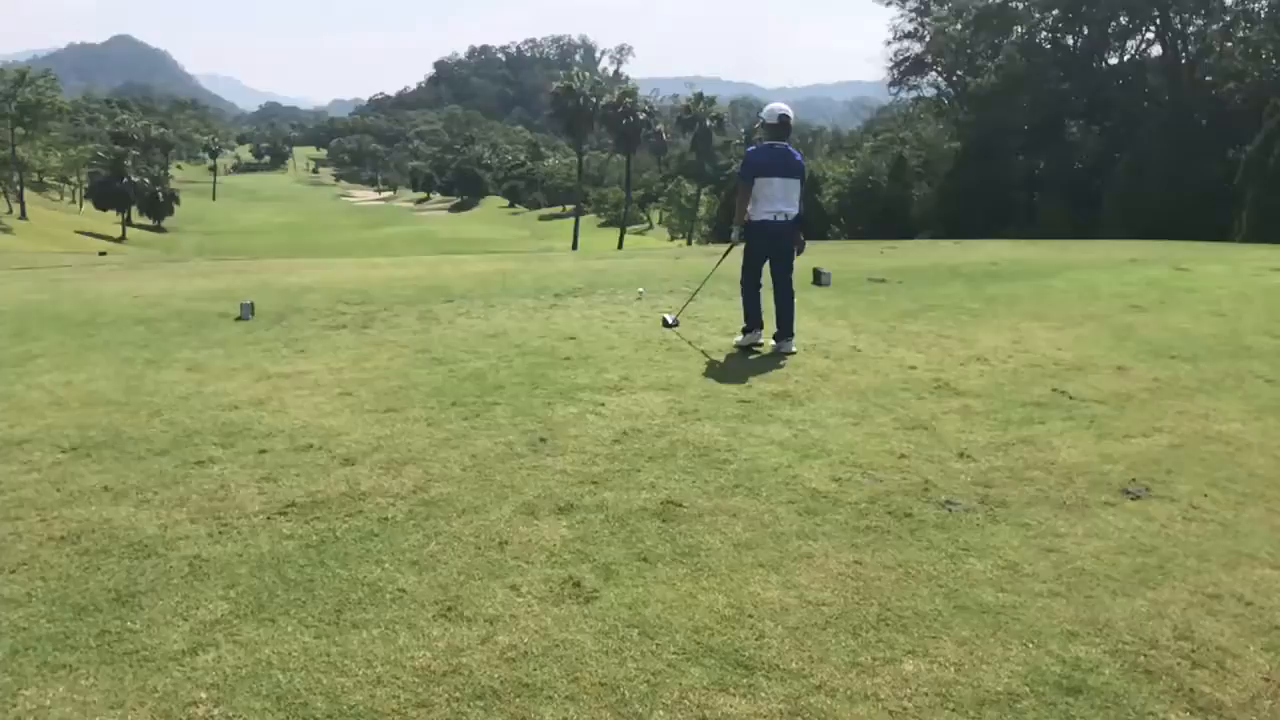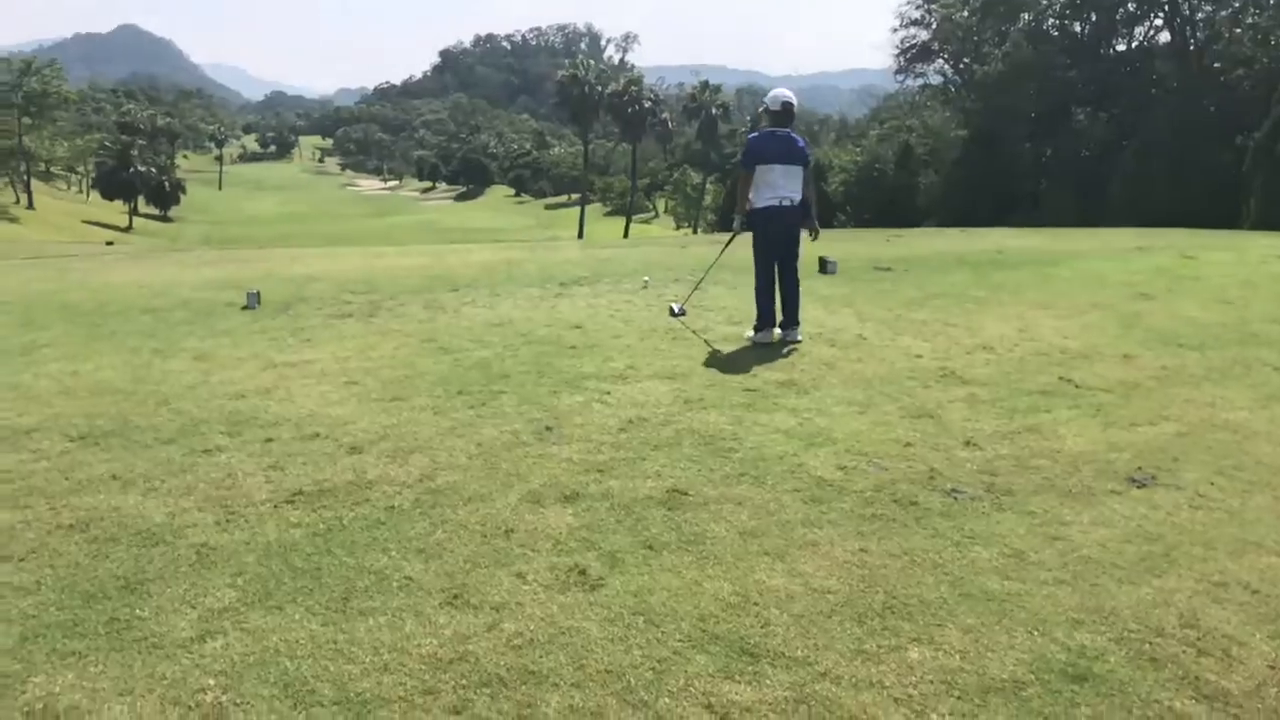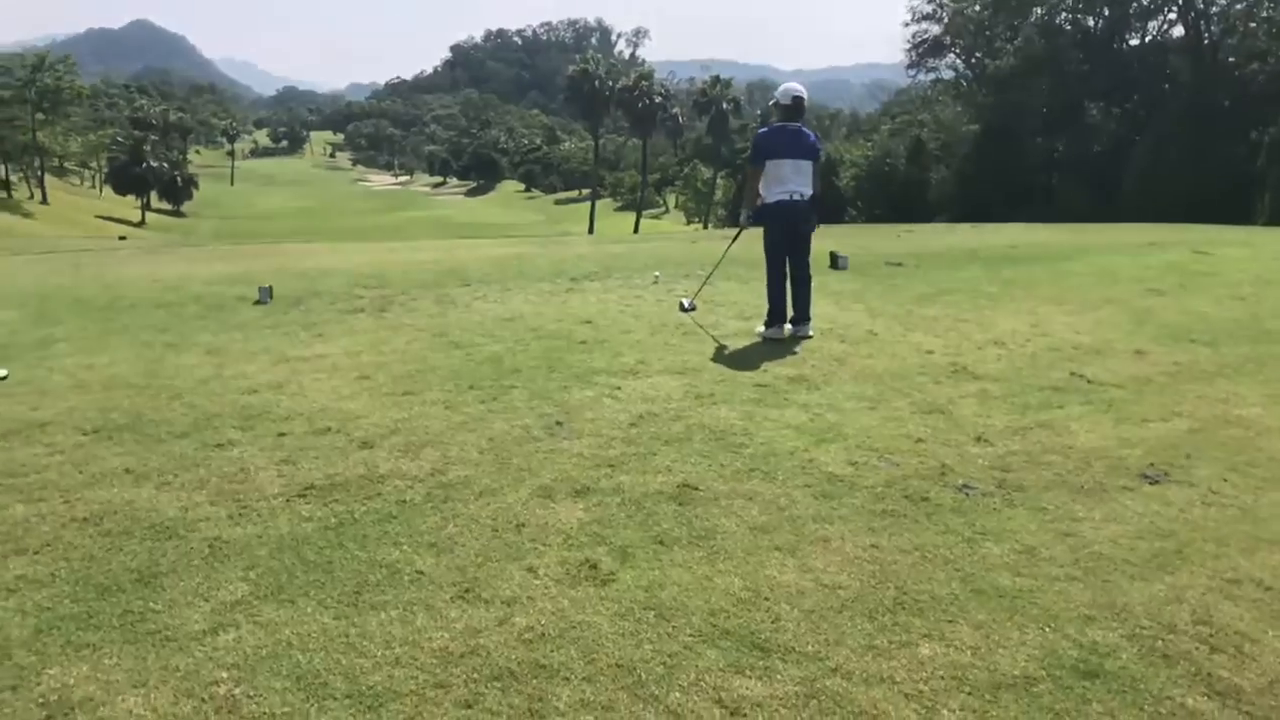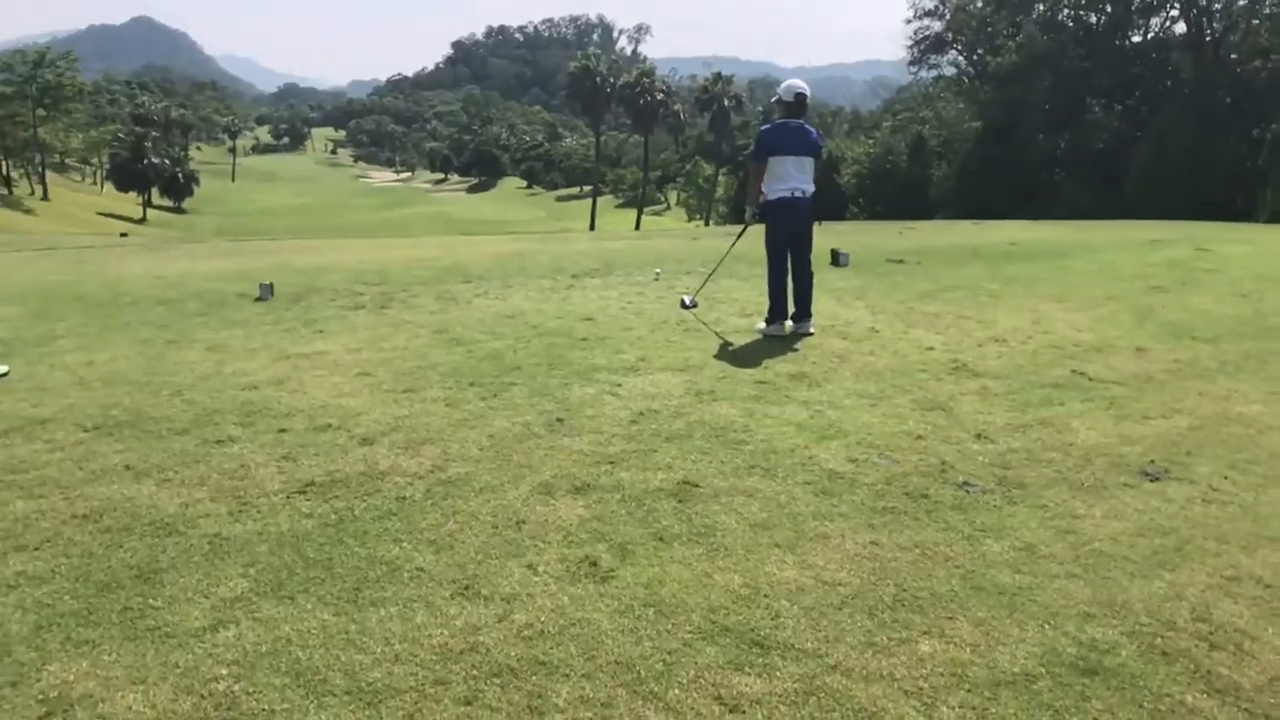
dt=0.2s
person 1, frame 1
left shoulder: (754, 155)
right shoulder: (797, 159)
left elbow: (744, 195)
right elbow: (800, 200)
left wrist: (737, 226)
right wrist: (798, 232)
left hip: (760, 225)
right hip: (786, 226)
left knee: (750, 279)
right knee: (783, 283)
left ankle: (753, 330)
right ankle: (785, 338)
person 1, frame 2
left shoulder: (755, 142)
right shoulder: (800, 145)
left elbow: (745, 183)
right elbow: (808, 185)
left wrist: (739, 214)
right wrist: (811, 218)
left hip: (765, 213)
right hip: (792, 213)
left knee: (765, 272)
right knee: (789, 271)
left ankle: (765, 327)
right ankle: (791, 327)
person 1, frame 3
left shoulder: (765, 137)
right shoulder: (811, 139)
left elbow: (753, 178)
right elbow: (816, 180)
left wrist: (746, 209)
right wrist: (813, 212)
left hip: (775, 208)
right hip: (802, 207)
left knee: (776, 268)
right knee: (800, 266)
left ankle: (776, 324)
right ankle: (802, 323)
person 1, frame 4
left shoulder: (768, 134)
right shoulder: (813, 136)
left elbow: (756, 174)
right elbow: (814, 174)
left wrist: (751, 206)
left hip: (777, 204)
right hip: (804, 204)
left knee: (776, 264)
right knee: (802, 263)
left ankle: (776, 320)
right ankle: (803, 319)
